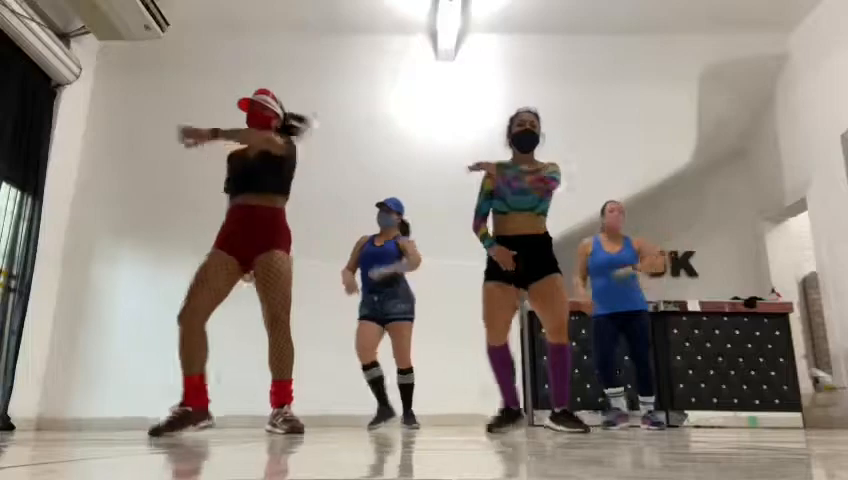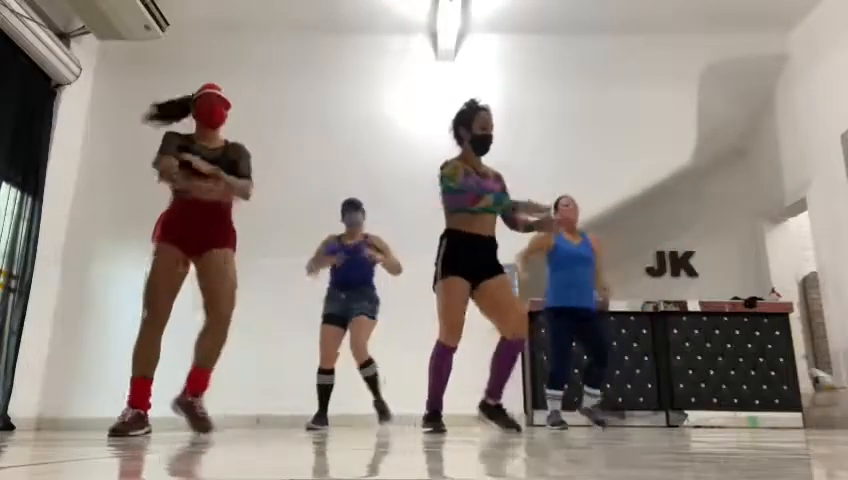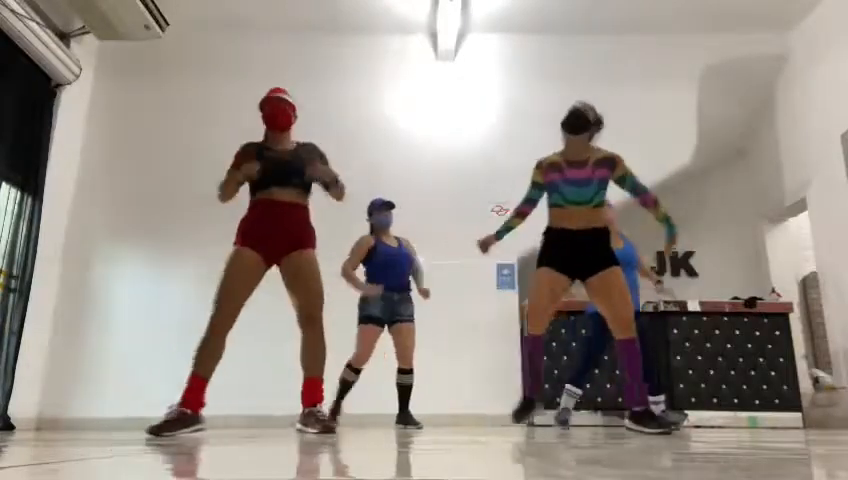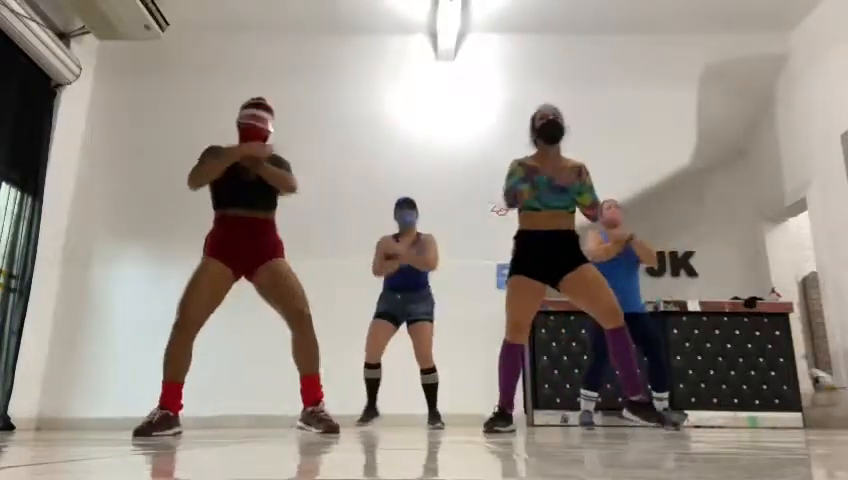
dt=0.7s
person 1, frame 1
left shoulder: (284, 146)
right shoulder: (236, 158)
left elbow: (268, 141)
left wrist: (212, 133)
left hip: (271, 236)
right hip: (231, 237)
left knee: (278, 322)
right knee: (190, 315)
left ankle: (282, 409)
right ankle: (194, 405)
person 1, frame 2
left shoulder: (236, 152)
right shoulder: (175, 141)
left elbow: (246, 190)
right elbow: (165, 171)
left wrist: (210, 171)
right wrist: (193, 184)
left hip: (216, 235)
right hip: (177, 228)
left knee: (221, 313)
right knee: (154, 315)
left ankle: (192, 396)
right ankle: (137, 410)
person 1, frame 3
left shoulder: (310, 151)
right shoulder: (251, 151)
left elbow: (340, 193)
right elbow: (224, 195)
left wrist: (329, 175)
right wrist: (238, 173)
left hip: (298, 234)
right hip: (256, 232)
left knee: (311, 318)
right knee: (221, 316)
left ankle: (312, 408)
right ankle: (189, 408)
person 1, frame 4
left shoulder: (274, 163)
right shoulder: (218, 155)
left elbow: (289, 187)
right elbow: (194, 181)
left wrist: (258, 161)
right wrist: (237, 153)
left hip: (265, 247)
right hip: (223, 246)
left knee: (301, 316)
right knee: (184, 322)
left ankle: (313, 407)
right ankle: (167, 411)
person 2, frame 1
left shoulder: (547, 170)
right shoulder: (492, 175)
left elbow: (545, 185)
right elbow: (478, 220)
left wrist: (503, 169)
right wrist: (491, 247)
left hip: (539, 252)
right hip: (503, 254)
left knee: (559, 327)
right knee: (496, 336)
left ankle: (560, 410)
right ankle: (510, 408)
person 2, frame 2
left shoulder: (495, 177)
right shoulder: (452, 168)
left elbow: (512, 221)
right elbow: (468, 198)
left wrist: (541, 222)
right wrist: (524, 204)
left hip: (487, 258)
right hip: (456, 253)
left knee: (518, 325)
right knee: (451, 333)
left ankle: (492, 402)
right ankle: (433, 411)
person 2, frame 3
left shoulder: (608, 161)
right shoulder: (546, 166)
left elbow: (642, 194)
right elbow: (527, 205)
left wrist: (669, 226)
right wrist: (495, 236)
left hip: (597, 247)
right hip: (558, 247)
left knee: (625, 322)
right knee: (535, 320)
left ankle: (638, 409)
right ankle: (531, 396)
person 2, frame 4
left shoulder: (577, 168)
right shoulder: (522, 166)
left elbow: (595, 214)
right elbow: (510, 199)
left wrist: (571, 184)
right wrist: (544, 174)
left hip: (567, 250)
right hip: (529, 250)
left knee: (611, 315)
right knee: (515, 331)
left ankle: (636, 399)
right ankle: (504, 411)
person 3, frame 1
left shoulder: (403, 242)
right shoulder: (364, 242)
left elbow: (415, 261)
right elbow: (348, 269)
left wrist: (385, 270)
right wrist: (348, 280)
left hip: (397, 300)
right hip: (370, 303)
left knee: (402, 357)
right knee: (365, 353)
left ankle: (407, 412)
right ankle: (384, 407)
person 3, frame 2
left shoulder: (374, 241)
right shoulder: (331, 241)
left elbow: (396, 269)
right elbow: (311, 266)
left wrist: (378, 258)
right wrist: (319, 265)
left hip: (364, 300)
right hip: (336, 301)
left knee: (359, 348)
right knee: (326, 357)
left ankle: (379, 400)
right ankle: (322, 413)
person 3, frame 3
left shoulder: (405, 244)
right shoulder: (367, 241)
left elbow: (416, 269)
right elbow: (346, 270)
left wrist: (420, 286)
right wrist: (363, 288)
left hip: (402, 302)
right hip: (374, 302)
left knee: (406, 357)
right knee: (362, 355)
left ankle: (404, 412)
right ankle: (336, 404)
person 3, frame 4
left shoulder: (426, 239)
right shoulder: (386, 242)
left elbow: (431, 265)
right elbow: (377, 270)
left wrist: (402, 252)
right wrist: (400, 261)
left hip: (419, 301)
right hip: (390, 300)
left knee: (425, 356)
right knee: (372, 351)
left ankle: (434, 412)
right ankle: (371, 406)
person 4, frame 1
left shoulder: (634, 244)
right shoulder: (588, 245)
left elbow: (659, 262)
right elbow: (579, 276)
left wrist: (634, 269)
right wrist: (582, 293)
left hip: (635, 310)
right hip: (604, 313)
left knee: (642, 360)
right knee: (604, 359)
left ankle: (648, 411)
right ankle: (618, 410)
person 4, frame 2
left shoulder: (591, 240)
right shoulder: (549, 237)
right elbow: (524, 254)
left wrist: (603, 290)
right wrist: (521, 269)
left hip: (587, 308)
right hip: (559, 308)
left knee: (601, 354)
right knee: (561, 358)
left ankle: (590, 404)
right ankle: (554, 410)
person 4, frame 3
left shoulder: (627, 240)
left elbow: (639, 265)
left wrist: (656, 280)
left hip: (631, 311)
right hip: (601, 311)
left knee: (648, 358)
right knee: (590, 358)
left ankle: (659, 409)
right ankle: (566, 406)
person 4, frame 4
left shoulder: (632, 238)
right shoulder: (595, 236)
left elbow: (651, 259)
right elbow: (597, 254)
left wrist: (631, 240)
right wrist: (619, 241)
left hip: (634, 310)
left knee: (657, 354)
right knee: (599, 359)
left ankle: (663, 409)
right ankle: (586, 410)
